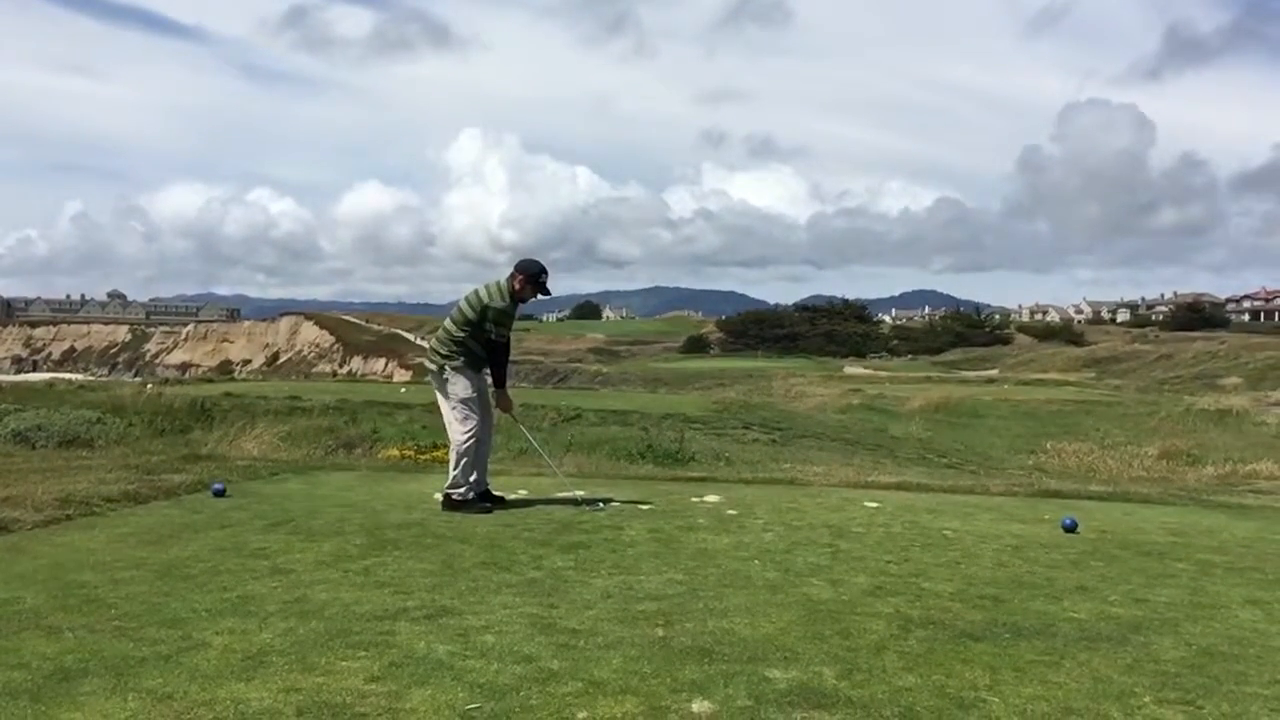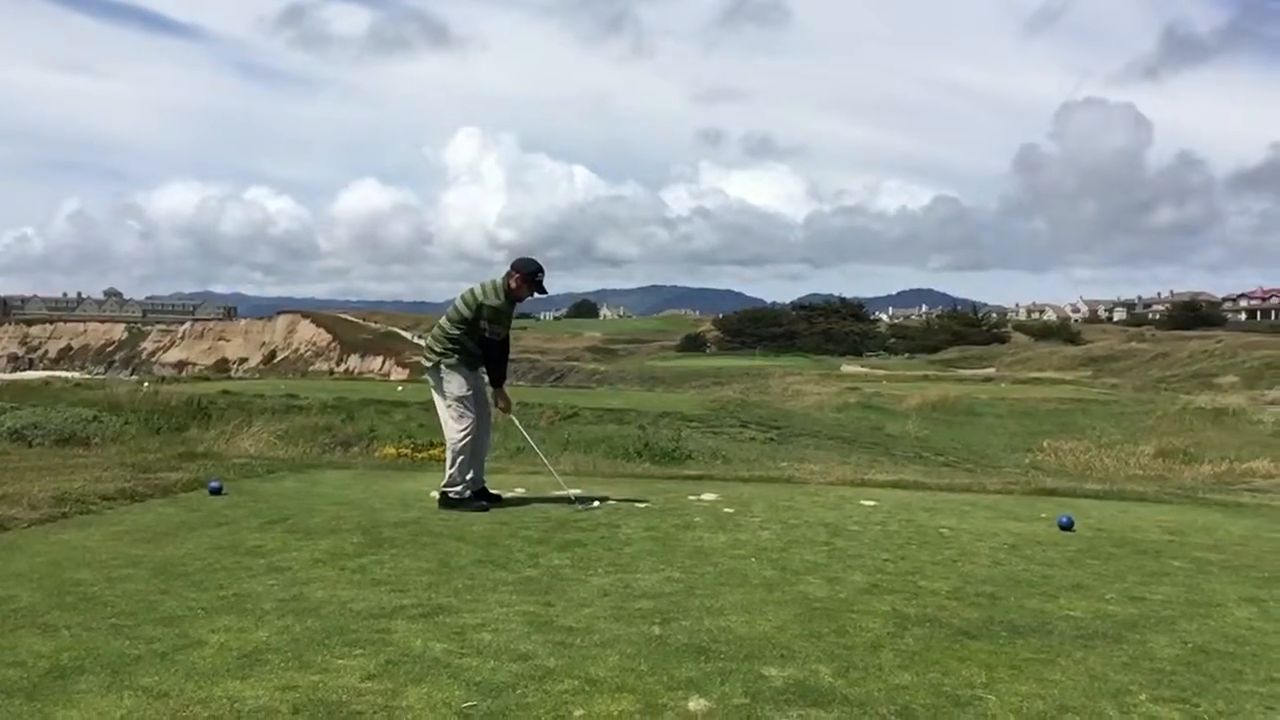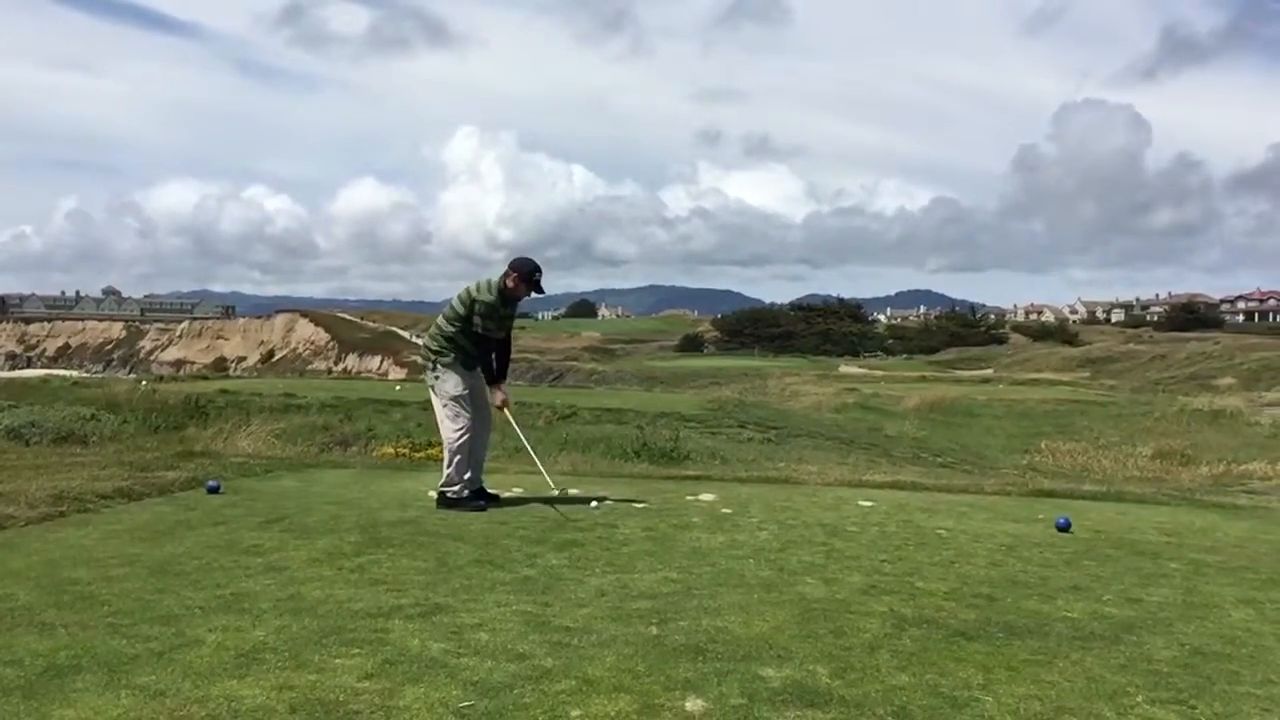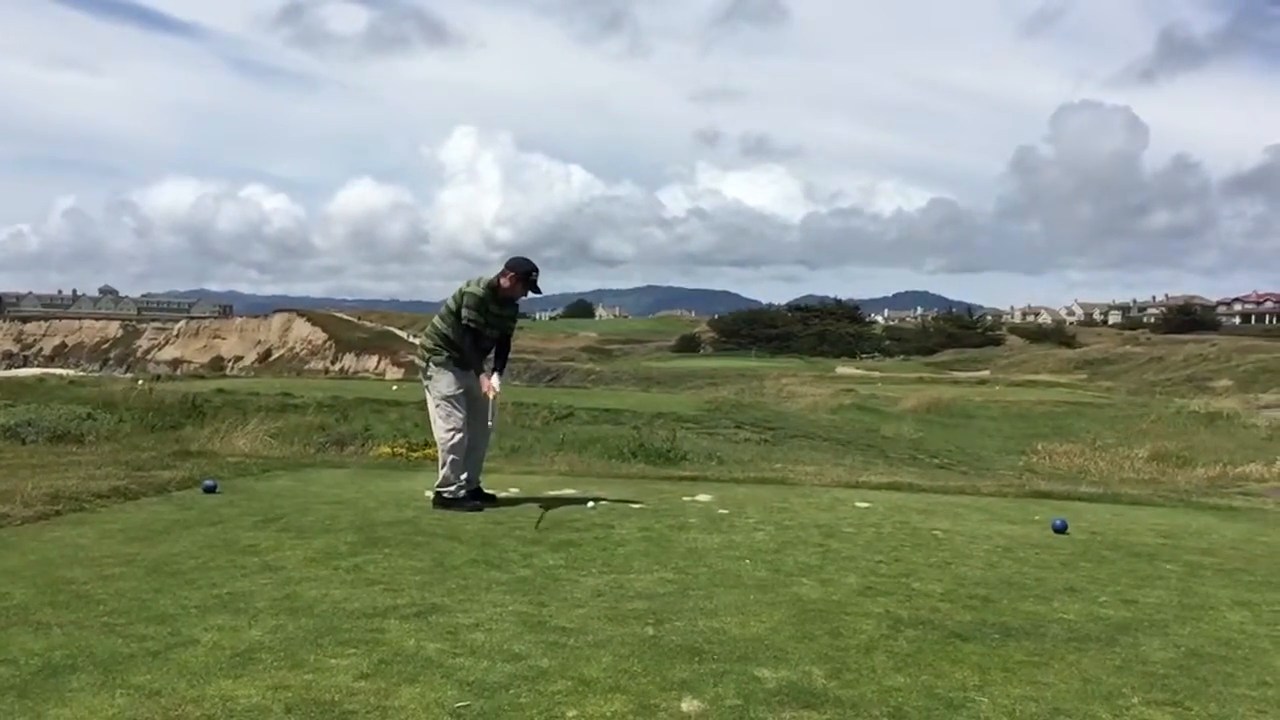
dt=0.7s
person 1, frame 1
left shoulder: (501, 295)
right shoulder: (499, 303)
left elbow: (500, 347)
right elbow: (495, 349)
left wrist: (499, 387)
right wrist: (501, 390)
left hip: (465, 363)
right hip: (451, 363)
left knee: (483, 425)
right knee: (467, 426)
left ankle: (477, 488)
right ankle: (456, 495)
person 1, frame 2
left shoulder: (503, 298)
right shoulder: (493, 301)
left elbow: (501, 345)
right elbow: (489, 347)
left wrist: (499, 384)
right wrist: (498, 389)
left hip: (464, 361)
right hip: (446, 359)
left knee: (481, 423)
right knee: (463, 424)
left ankle: (474, 486)
right ankle: (452, 493)
person 1, frame 3
left shoulder: (508, 301)
right shoulder: (487, 298)
left elbow: (503, 343)
right elbow: (482, 345)
left wrist: (500, 382)
right wrist: (493, 386)
left hip: (466, 361)
right hip: (444, 358)
left knee: (481, 423)
right knee: (459, 423)
left ankle: (471, 486)
right ankle: (450, 493)
person 1, frame 4
left shoulder: (510, 306)
right shoulder: (477, 293)
left elbow: (503, 342)
right elbow: (468, 337)
left wrist: (496, 373)
right wrist: (481, 375)
left hip: (465, 363)
right hip: (440, 358)
left knee: (480, 423)
right knee: (453, 424)
left ankle: (469, 486)
right ankle: (447, 492)
